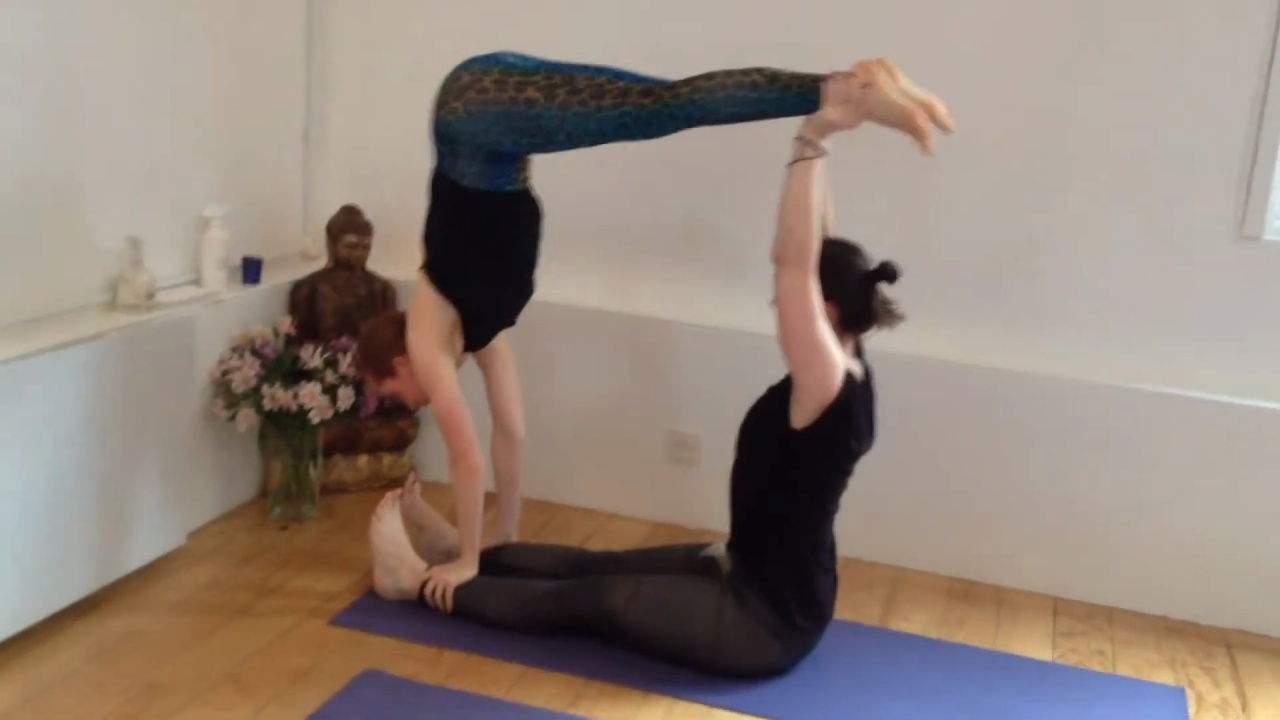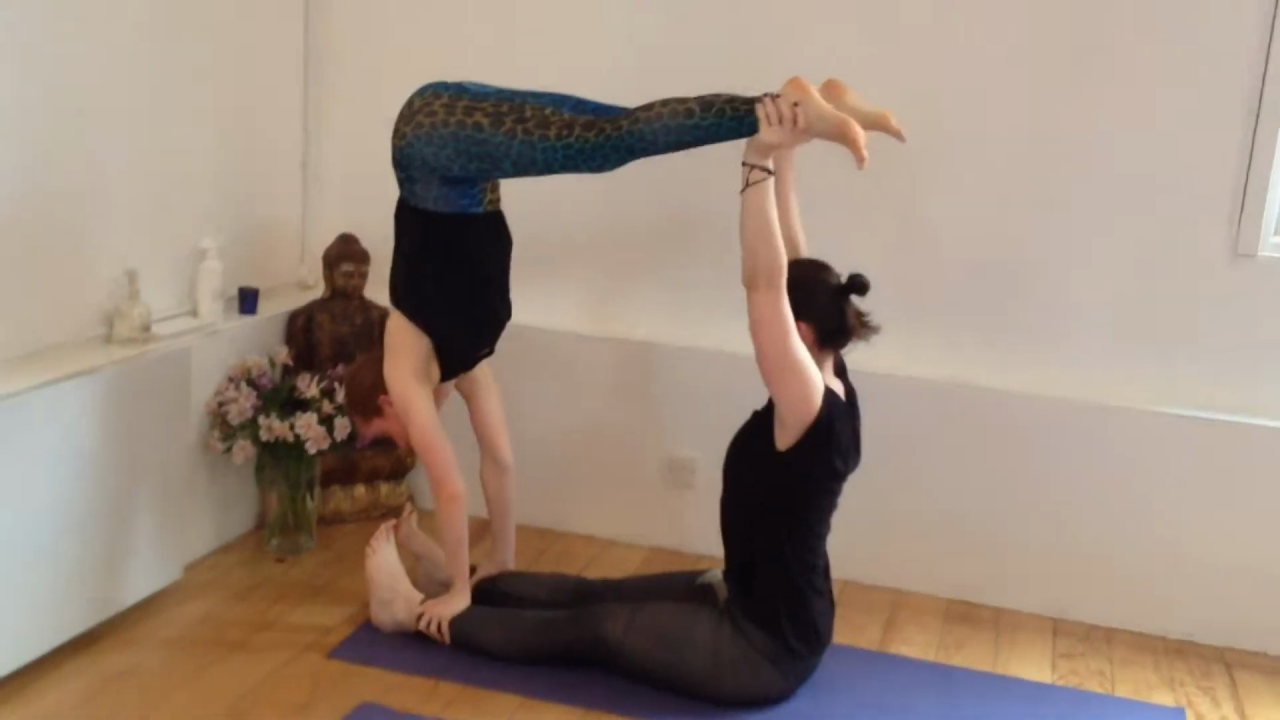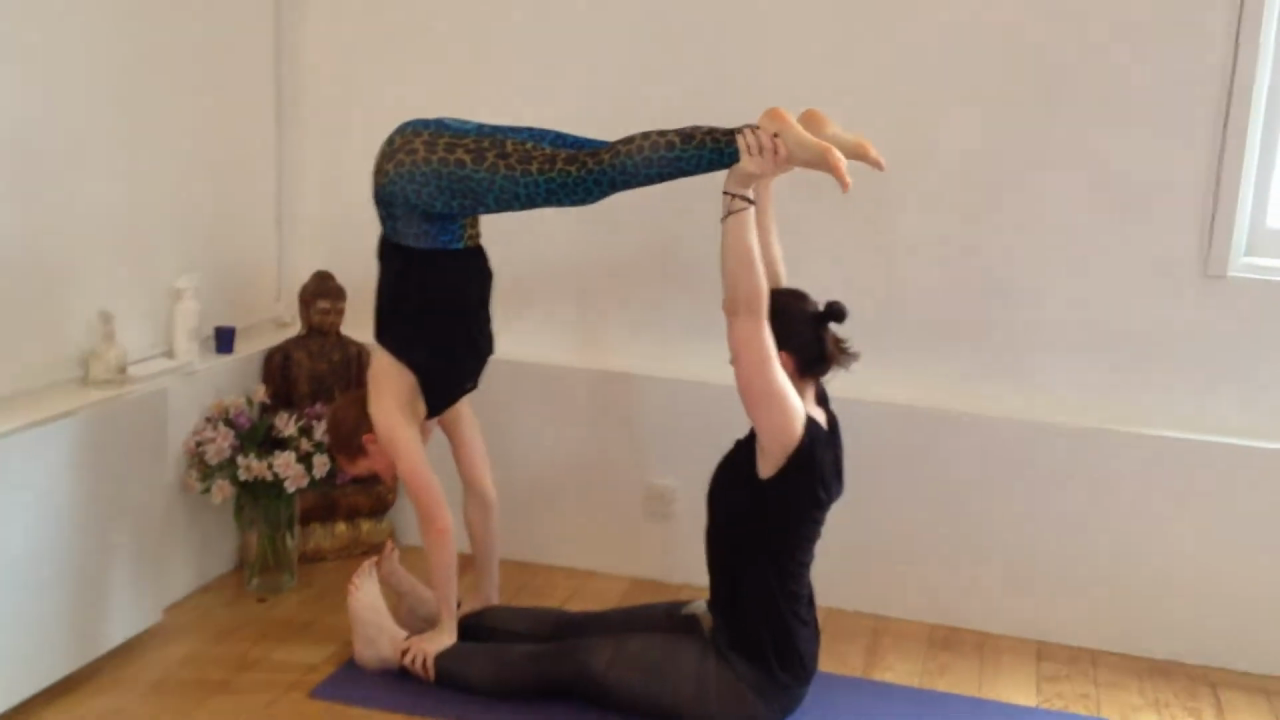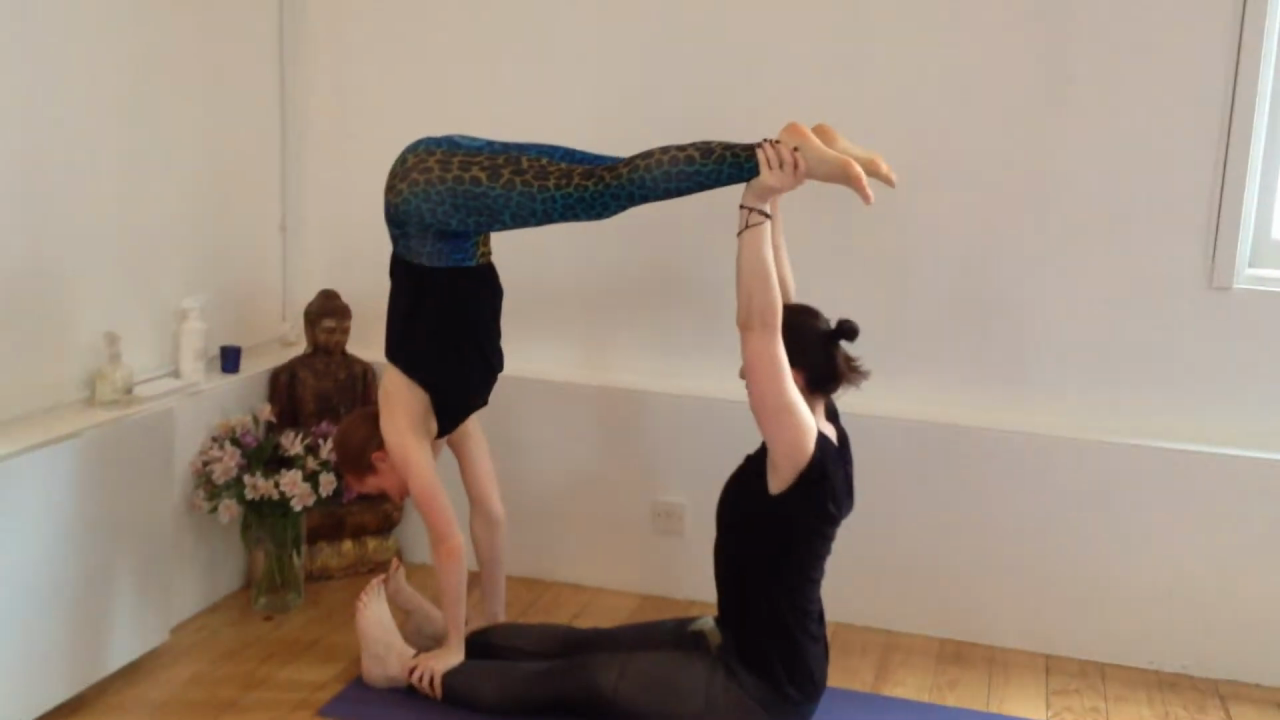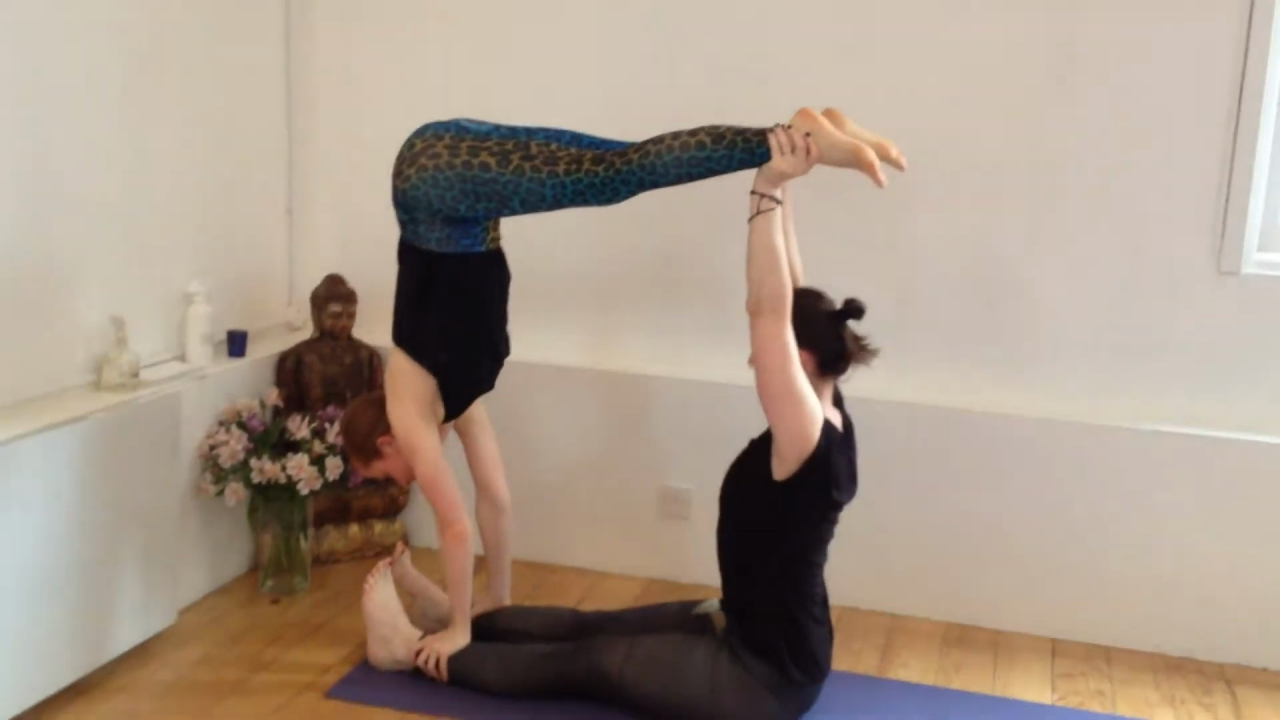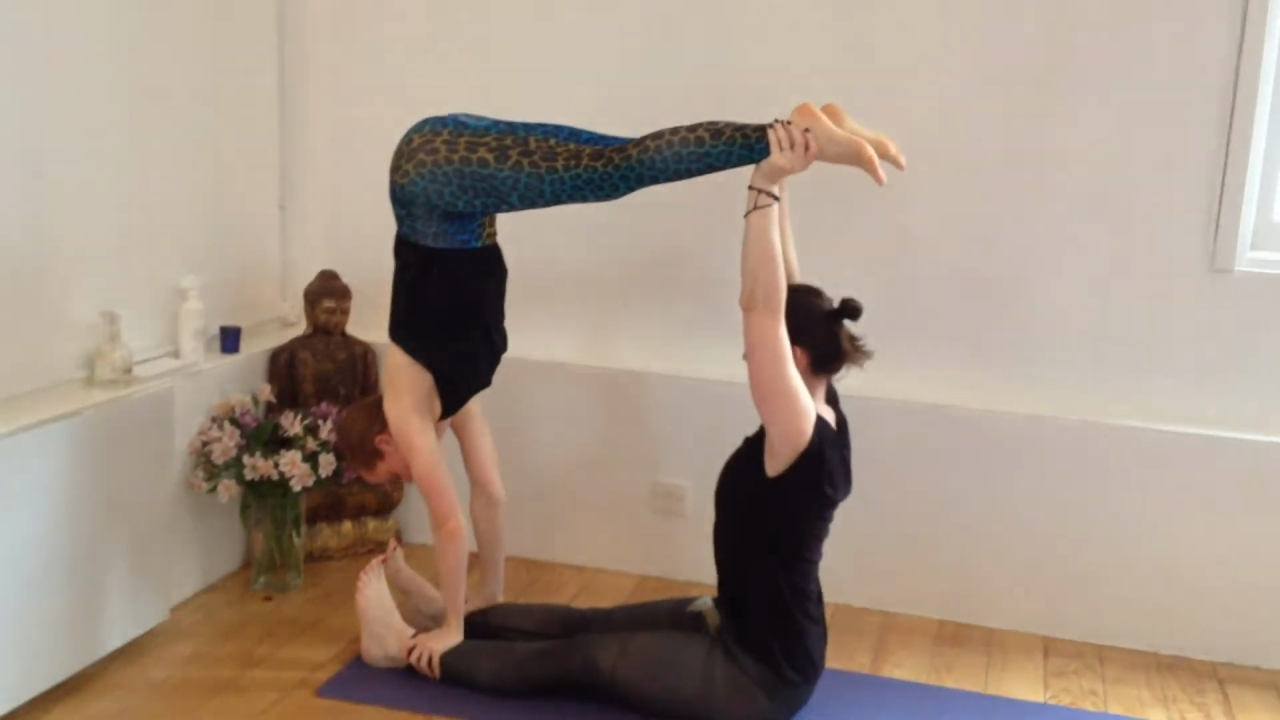
dt=0.4s
person 1, frame 1
left shoulder: (829, 389)
right shoulder: (846, 369)
left elbow: (795, 263)
right elbow: (807, 255)
left wrist: (813, 140)
right wrist: (817, 137)
left hip: (767, 622)
right hip: (756, 576)
left knee: (591, 600)
right knee: (594, 567)
left ankle: (423, 583)
person 1, frame 2
left shoulder: (810, 407)
right shoulder: (831, 387)
left elbow: (763, 285)
right elbow: (786, 276)
left wrist: (759, 161)
right wrist: (781, 160)
left hip: (765, 650)
right hip: (759, 606)
left knee: (590, 628)
right knee: (594, 595)
left ankle: (419, 613)
person 1, frame 3
left shoulder: (792, 436)
right shoulder: (813, 418)
left elbow: (744, 314)
right elbow: (767, 301)
left wrist: (740, 194)
right wrist: (760, 190)
right hip: (741, 634)
left knee: (573, 661)
right knee: (578, 627)
left ankle: (403, 649)
person 1, frame 4
left shoulder: (801, 451)
right shoulder: (821, 431)
left elbow: (761, 329)
right elbow: (780, 319)
left wrist: (756, 207)
right wrist: (768, 208)
right hip: (749, 648)
right knee: (586, 644)
left ankle: (410, 665)
right ankle: (446, 636)
person 1, frame 5
left shoulder: (807, 438)
right shoulder: (827, 420)
left elbow: (770, 314)
right elbow: (786, 304)
left wrist: (767, 192)
right wrist: (776, 192)
right hip: (754, 632)
left knee: (586, 662)
right knee: (591, 626)
left ankle: (415, 650)
right ankle: (452, 620)
person 1, frame 6
left shoulder: (801, 435)
right shoulder: (823, 416)
left elbow: (763, 311)
right elbow: (781, 301)
left wrist: (766, 188)
right wrist: (773, 188)
right hip: (750, 630)
left knee: (578, 659)
right knee: (585, 624)
left ankle: (409, 648)
person 2, frame 1
left shoulder: (427, 341)
right shoulder: (470, 321)
left elbow: (467, 458)
right elbow: (510, 434)
left wrist: (467, 561)
right wrist: (503, 537)
left knee: (664, 106)
left ankle: (839, 89)
person 2, frame 2
left shoulder: (404, 375)
right shoulder: (453, 355)
left elbow: (450, 490)
right elbow: (500, 460)
left wrist: (459, 591)
right wrist: (501, 562)
left knee: (610, 141)
person 2, frame 3
left shoulder: (390, 412)
right shoulder: (435, 391)
left elbow: (438, 524)
right elbow: (483, 495)
left wrist: (446, 627)
right wrist: (485, 597)
left knee: (593, 176)
person 2, frame 4
left shoulder: (402, 428)
right shoulder: (441, 408)
left elbow: (449, 543)
right elbow: (490, 513)
left wrist: (453, 645)
right wrist: (492, 614)
left knee: (607, 187)
person 2, frame 5
left shoulder: (409, 413)
right shoulder: (447, 392)
left elbow: (455, 527)
right elbow: (495, 498)
left wrist: (458, 628)
right wrist: (497, 598)
left knee: (618, 174)
person 2, frame 6
left shoulder: (407, 410)
right shoulder: (439, 390)
left elbow: (449, 523)
right elbow: (489, 494)
left wrist: (452, 626)
right wrist: (489, 595)
left knee: (618, 167)
right knee: (616, 167)
